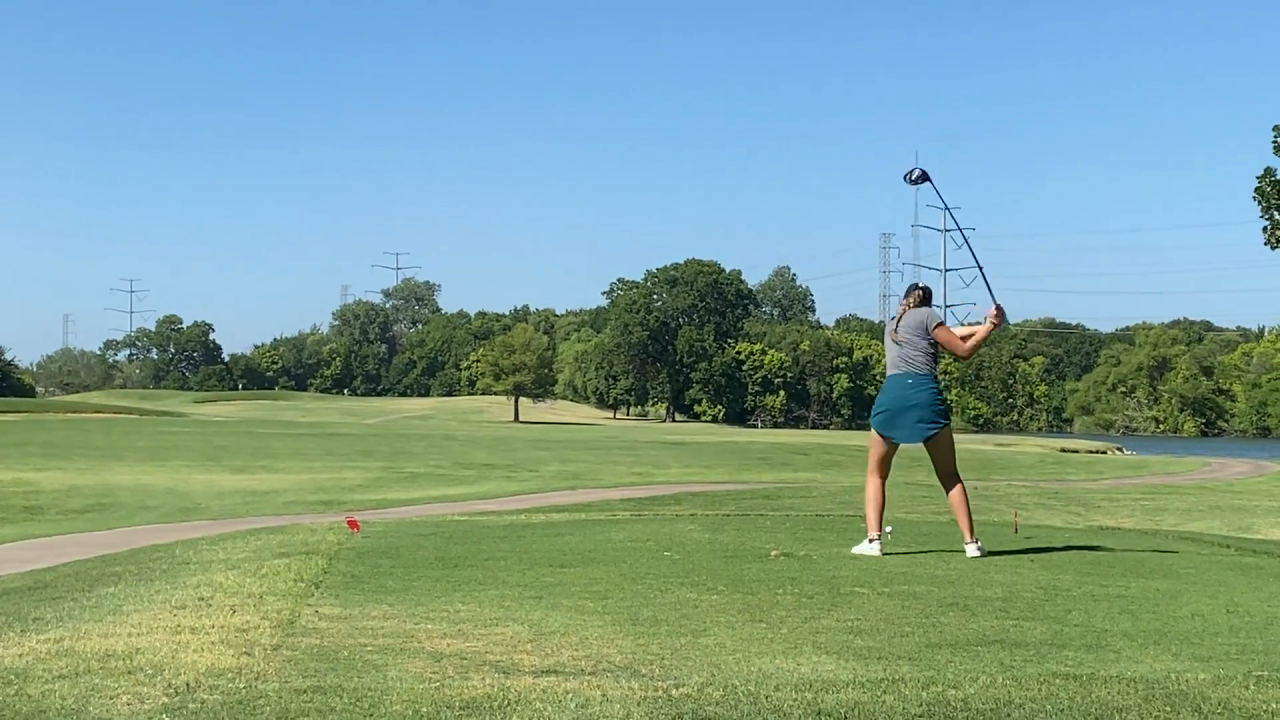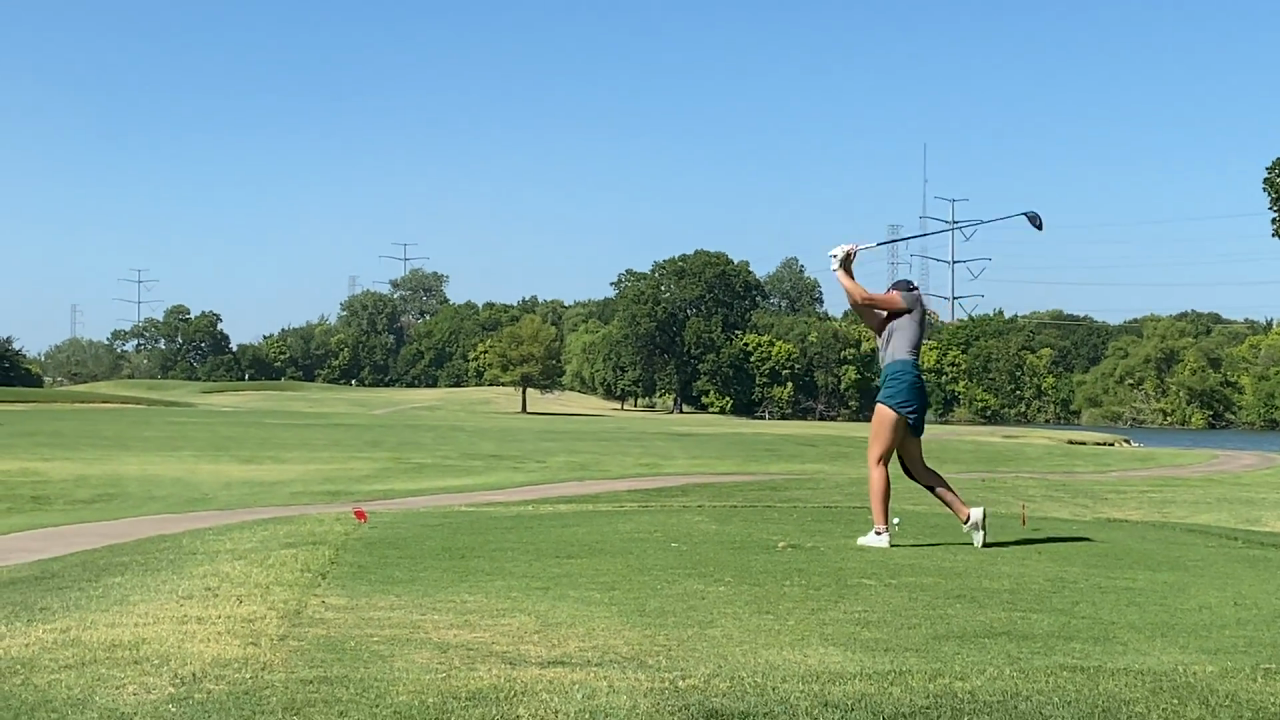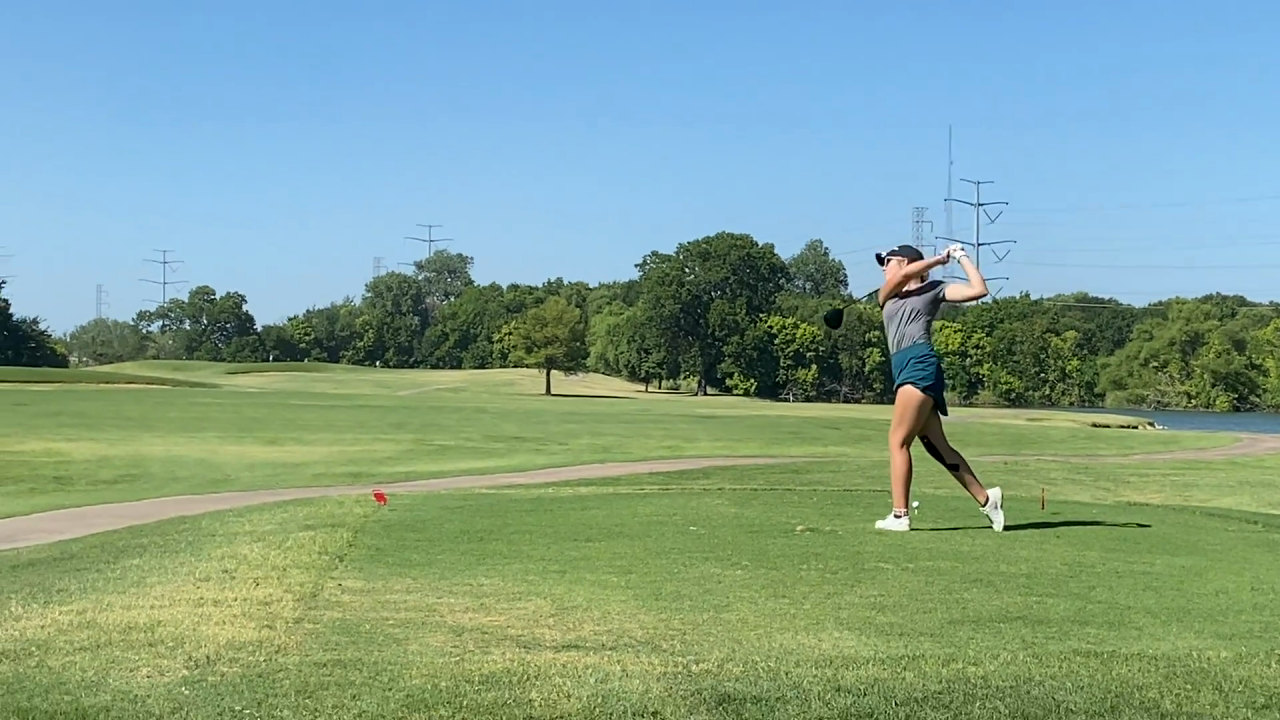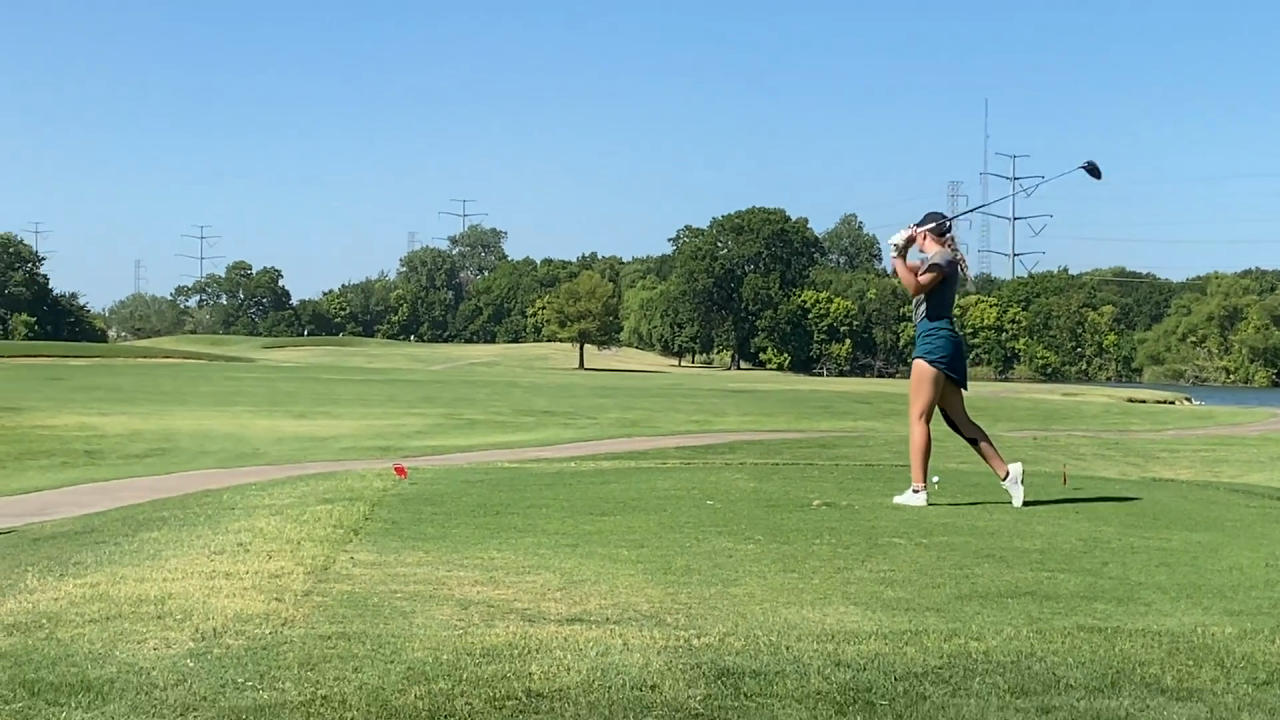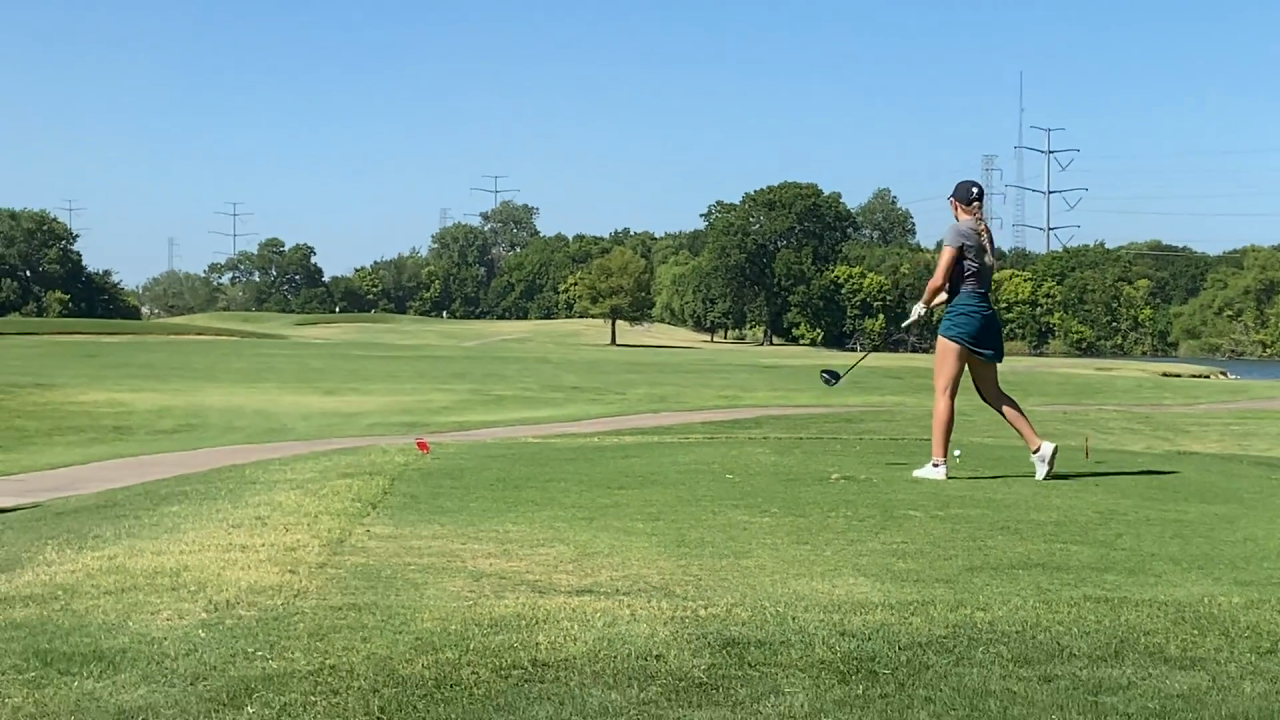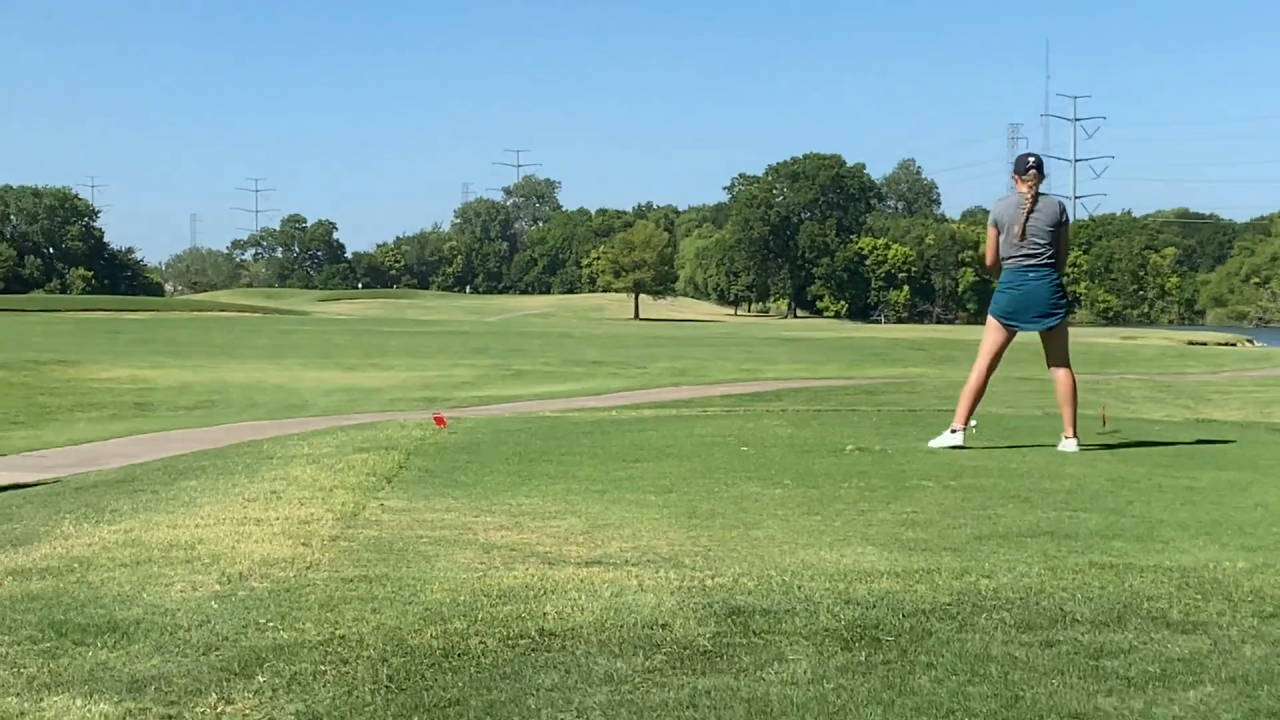
dt=0.4s
person 1, frame 1
left shoulder: (892, 324)
right shoulder: (927, 315)
right elbow: (963, 351)
left wrist: (983, 324)
right wrist: (990, 326)
left hip: (892, 395)
right hip: (926, 395)
left knee: (875, 474)
right knee: (949, 476)
left ankle: (873, 539)
right ankle: (971, 542)
person 1, frame 2
left shoulder: (909, 301)
right shoulder: (889, 325)
left elbow: (865, 298)
right elbow: (860, 307)
left wrist: (840, 272)
right wrist: (846, 271)
left hip: (900, 383)
right hip: (900, 386)
left knee: (876, 460)
right knee: (915, 467)
left ankle: (880, 531)
right ankle: (968, 515)
person 1, frame 3
left shoulder: (934, 289)
right shoulder: (887, 295)
left elbow: (979, 290)
right elbow: (905, 274)
left wrist: (960, 257)
right wrist: (941, 258)
left hip: (920, 365)
right hip: (905, 370)
left knee: (898, 442)
right knee: (937, 446)
left ankle: (899, 515)
right ankle: (986, 499)
person 1, frame 4
left shoulder: (944, 259)
right shoulder: (929, 261)
left elbow: (914, 288)
right elbow: (905, 269)
left wrist: (899, 256)
right wrist: (900, 248)
left hip: (935, 339)
right hip: (937, 341)
left knee: (918, 417)
right knee: (958, 418)
left ankle: (918, 490)
right ankle: (1007, 473)
person 1, frame 5
left shoulder: (957, 230)
right shoulder: (984, 233)
left elbow: (940, 280)
left wrist: (925, 302)
right wrist: (930, 303)
left hip: (961, 314)
right hip: (984, 315)
left knee: (944, 391)
right knee: (992, 392)
left ankle: (938, 464)
right ankle: (1039, 447)
person 1, frame 6
left shoulder: (1000, 207)
right shoulder: (1056, 207)
left elbow: (991, 261)
right elbow: (1063, 256)
left hip: (1011, 288)
right hip: (1048, 288)
left knee: (984, 363)
right knee: (1060, 365)
left ankle: (956, 430)
right ankle: (1069, 437)
